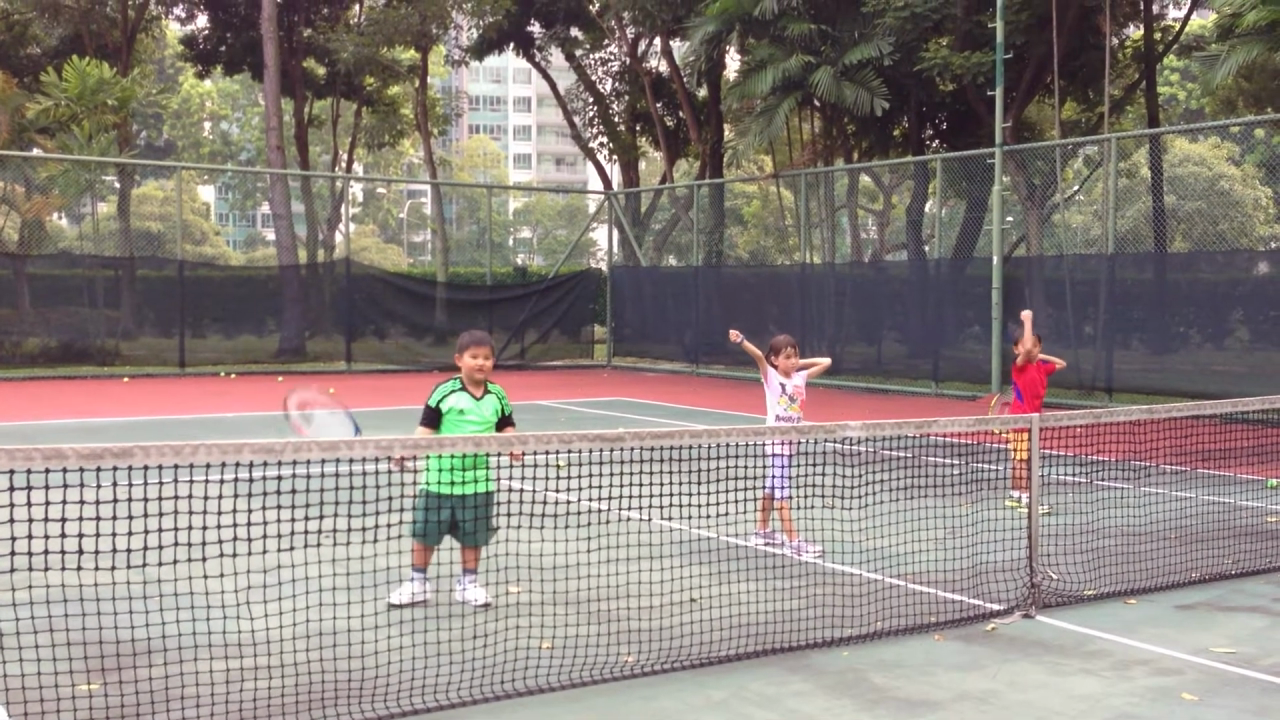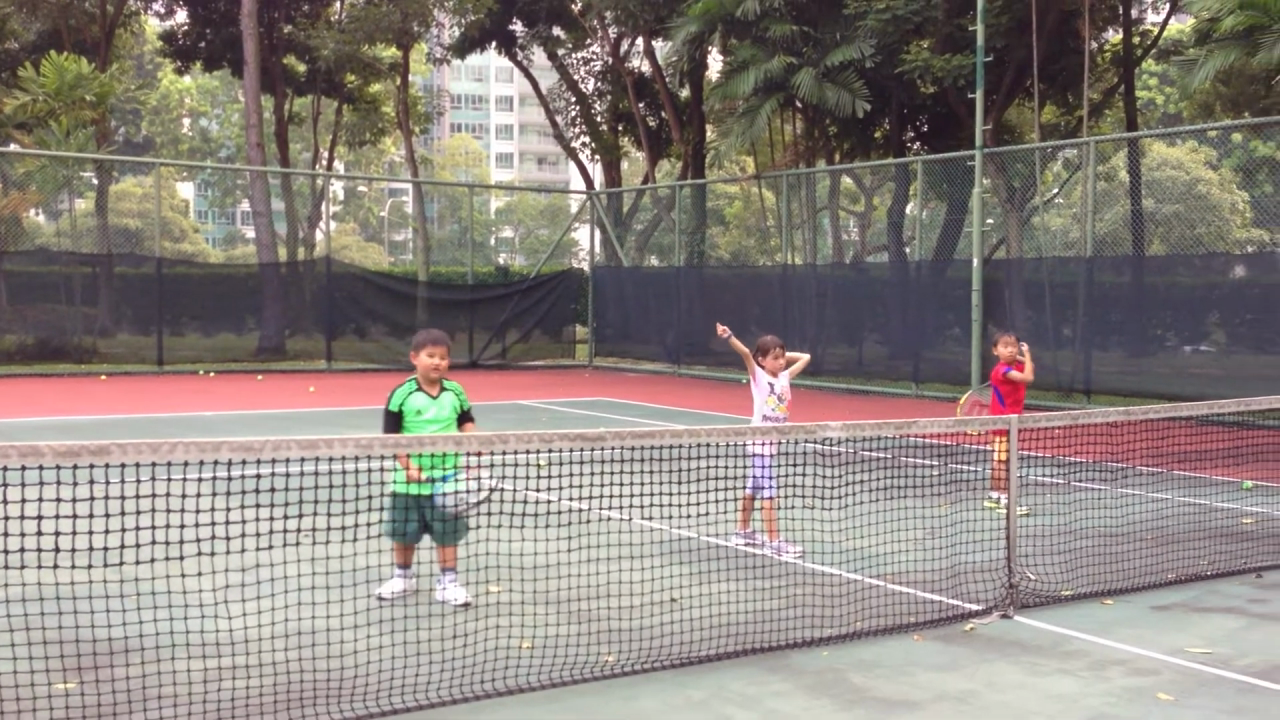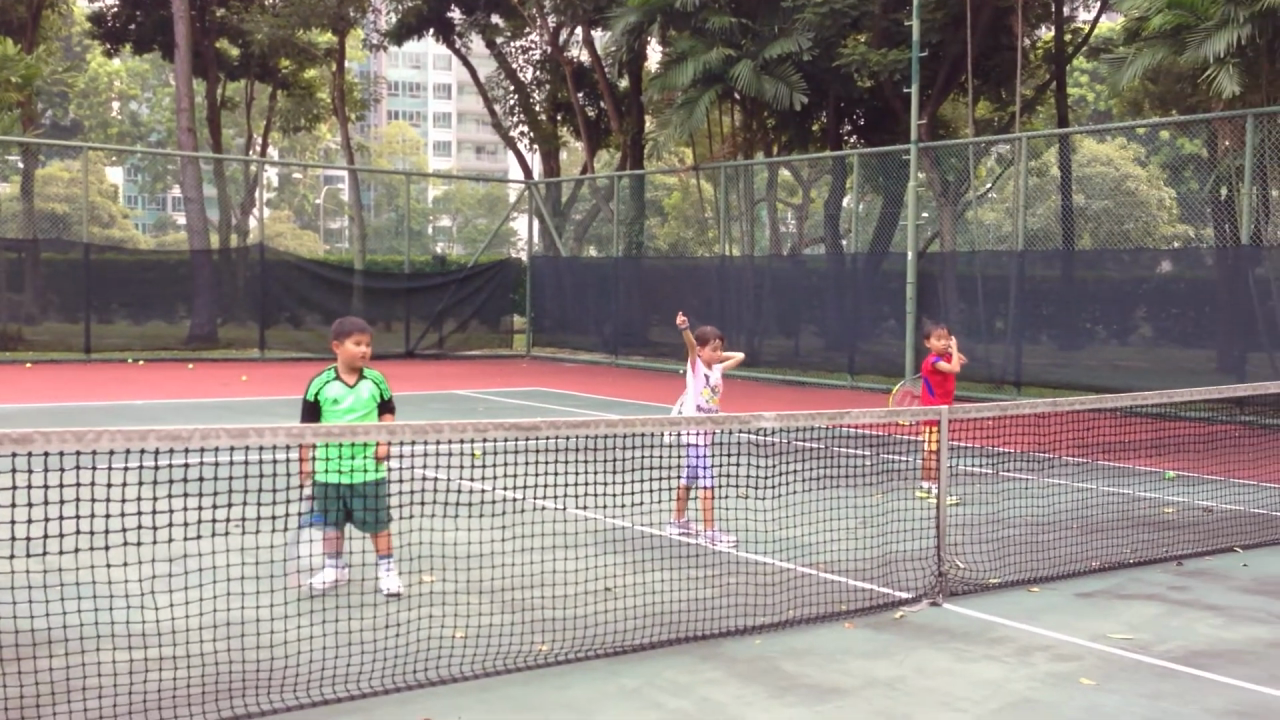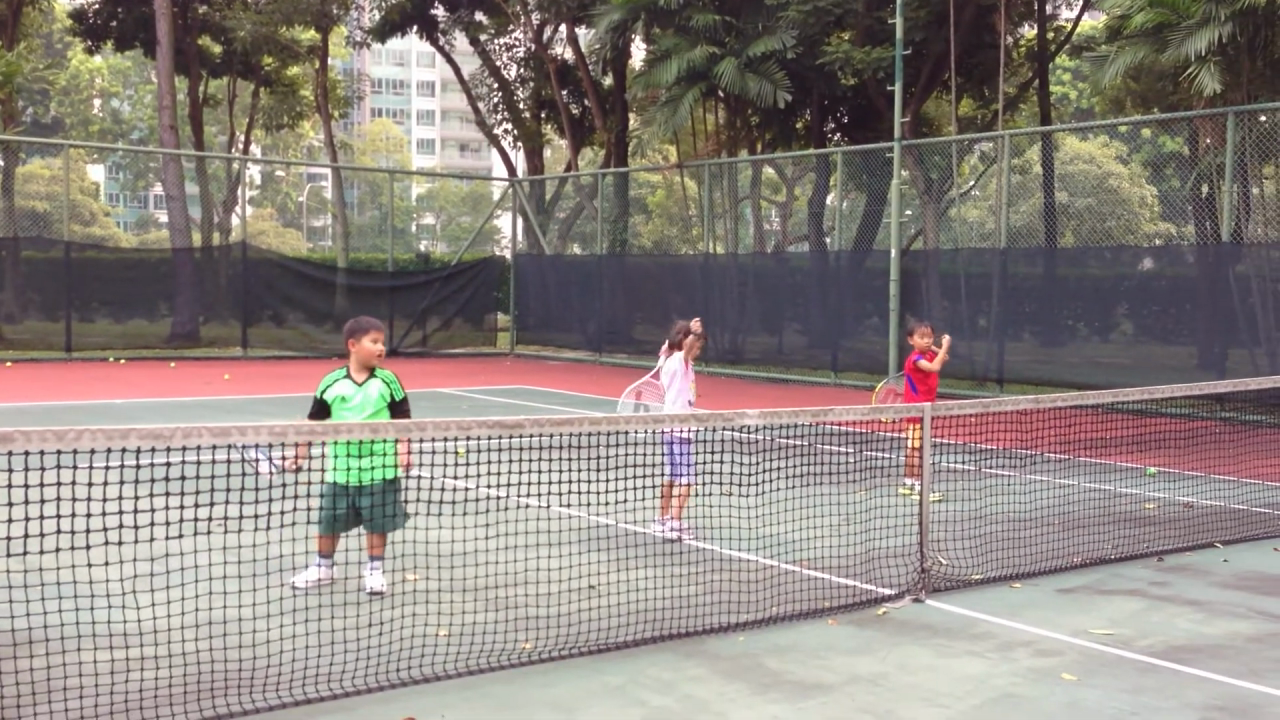
dt=0.5s
person 1, frame 1
left shoulder: (498, 396)
right shoulder: (444, 392)
left elbow: (506, 426)
right elbow: (427, 427)
left hip: (478, 479)
right hip: (440, 477)
left knee: (474, 535)
right knee: (425, 532)
left ankle: (468, 583)
right ankle: (417, 583)
person 1, frame 2
left shoulder: (455, 392)
right shoulder: (401, 394)
left elbow: (466, 421)
right elbow: (392, 435)
right wrist: (407, 465)
left hip: (446, 477)
right hip: (409, 479)
left knee: (447, 532)
right knee: (403, 533)
left ankle: (448, 582)
right ankle: (403, 577)
person 1, frame 3
left shoulder: (375, 381)
right shoulder: (320, 384)
left elbow: (387, 414)
right elbow: (307, 425)
left wrist: (384, 441)
right wrist: (304, 460)
left hip: (368, 466)
right hip: (330, 467)
left knee: (377, 520)
right knee: (331, 521)
left ankle: (387, 570)
right ankle: (335, 568)
person 1, frame 4
left shoulder: (388, 381)
right shoulder: (331, 382)
left elbow: (402, 417)
right elbow: (314, 420)
left wrist: (403, 449)
right wrist: (302, 452)
left hip: (379, 467)
right hip: (340, 467)
left knee: (378, 522)
right knee: (330, 520)
left ankle: (374, 570)
right ankle: (322, 566)
person 2, frame 1
left shoulder: (800, 377)
right shoulder: (771, 377)
left elbow: (826, 362)
right elbow: (758, 356)
left wrist: (801, 363)
right wrist: (741, 340)
left hip: (790, 441)
right hip: (777, 441)
left knee: (772, 488)
right knee: (782, 492)
left ankle: (762, 531)
right ankle: (792, 541)
person 2, frame 2
left shoulder: (785, 377)
right shoulder: (758, 377)
left elbow: (805, 357)
right elbow: (746, 354)
left wrist: (785, 356)
right wrist: (729, 336)
left hip: (772, 441)
right hip: (761, 440)
left knee: (754, 487)
right knee: (768, 491)
left ankle: (743, 532)
right ankle: (774, 541)
person 2, frame 3
left shoulder: (716, 370)
right shoulder: (695, 366)
left elbow: (740, 356)
right elbow: (691, 346)
left wrist: (717, 354)
right wrist: (684, 328)
left hip: (704, 431)
right hip: (695, 432)
left knee: (689, 479)
right knee: (707, 481)
left ankle: (679, 521)
right ankle: (710, 532)
person 2, frame 4
left shoulder: (673, 360)
right shoulder: (680, 360)
left elbow: (677, 349)
right elbow: (688, 345)
left wrist: (669, 344)
right wrist: (694, 333)
left hip: (672, 425)
right hip: (679, 426)
left knee: (672, 474)
right knee: (685, 476)
left ankle: (663, 519)
right ankle: (674, 523)
person 3, frame 1
left shoulder: (1041, 367)
right shoulder: (1019, 365)
left elbow: (1062, 364)
right elbow: (1026, 349)
left wrist: (1042, 356)
right wrist: (1027, 322)
left knee: (1020, 459)
right knee: (1023, 460)
left ankle: (1015, 495)
right ankle: (1025, 499)
person 3, frame 2
left shoulder: (1014, 367)
right shoulder: (1003, 370)
left elbow: (1029, 368)
right elbow: (1029, 377)
left wrist: (1020, 357)
right wrist: (1028, 355)
left knee: (999, 461)
right knee: (1002, 461)
left ankle: (994, 496)
right ankle: (1004, 500)
person 3, frame 3
left shoulder: (945, 358)
right shoulder: (933, 360)
left elbow: (962, 360)
right elbow: (955, 369)
left wrist: (952, 350)
right wrist: (954, 348)
left knee: (930, 451)
right knee: (934, 451)
left ankle: (925, 486)
right ankle: (935, 490)
person 3, frame 4
left shoulder: (928, 356)
right shoulder: (915, 358)
left elbow: (944, 359)
right elbow: (935, 367)
left wrist: (934, 348)
right wrist: (945, 346)
left knee: (913, 447)
right knee: (917, 448)
left ankle: (908, 482)
right ankle: (918, 486)
